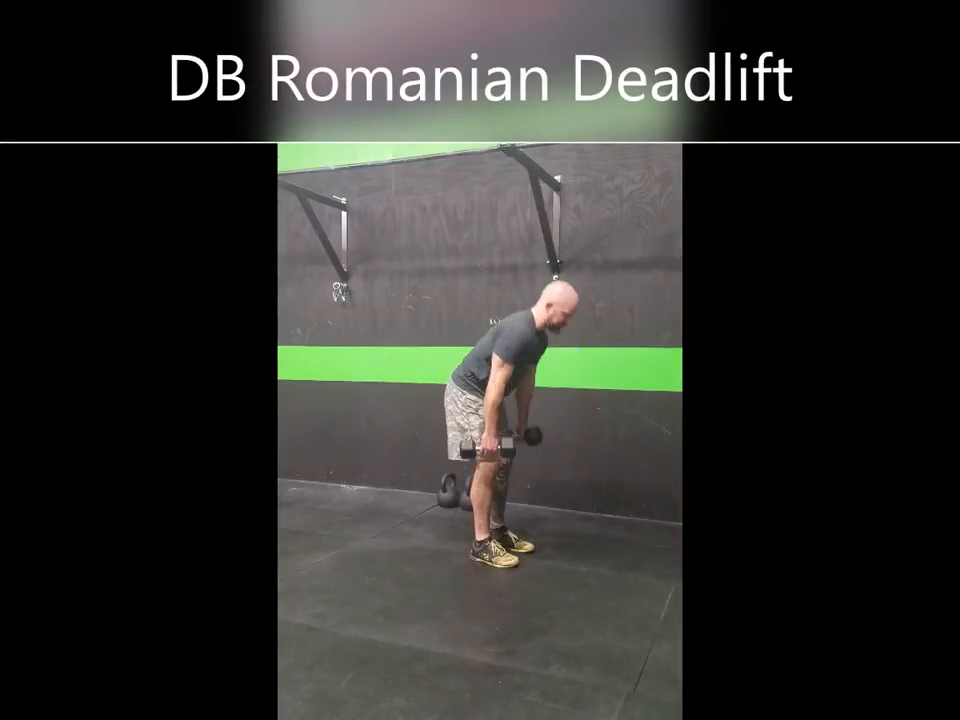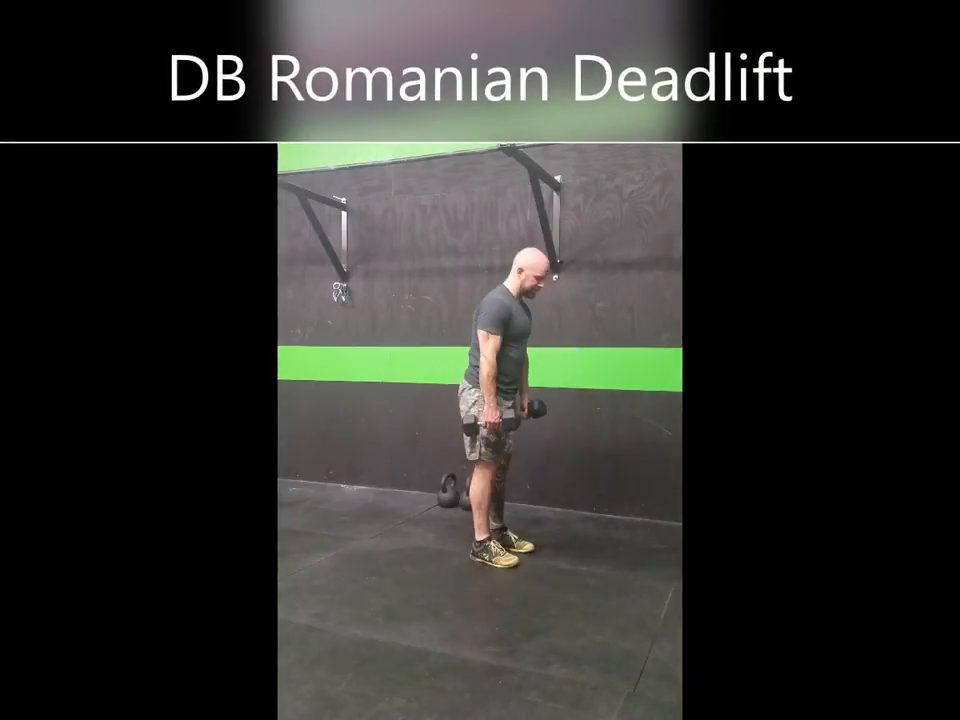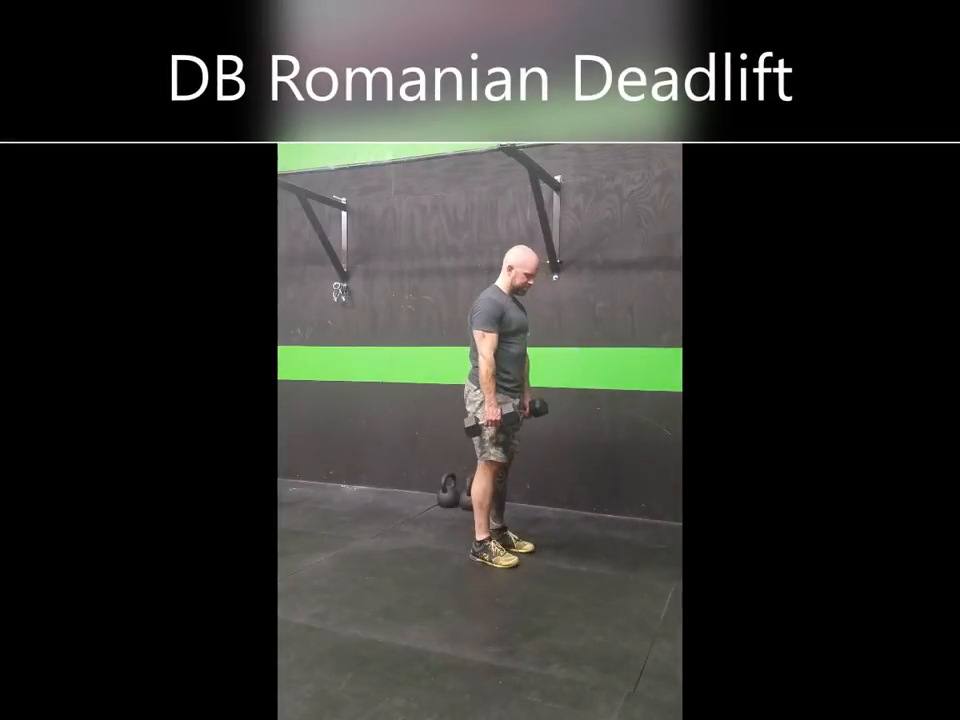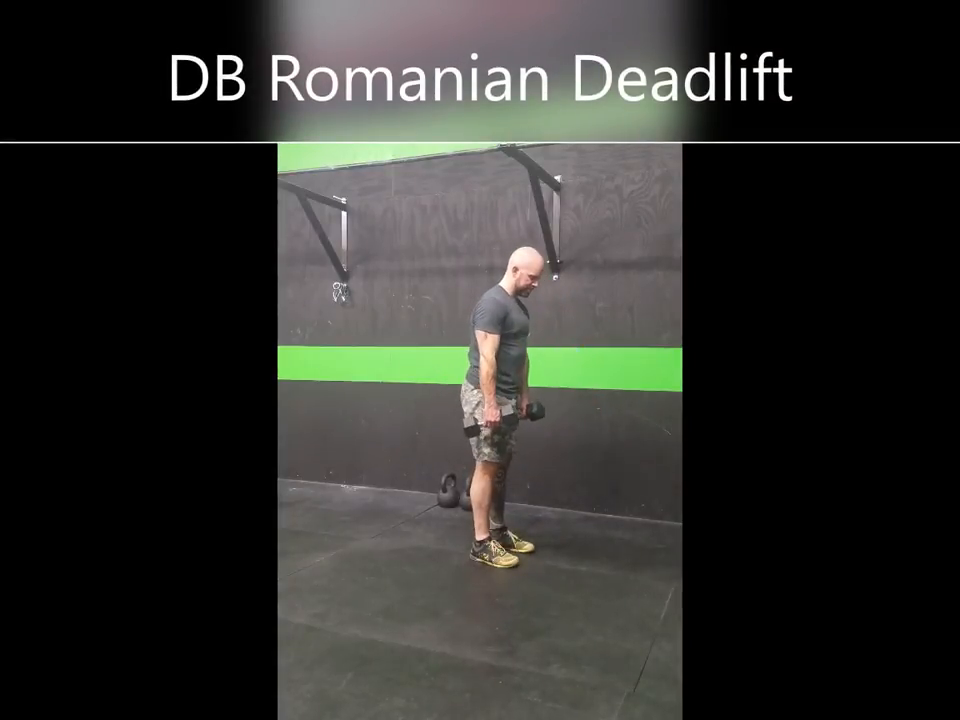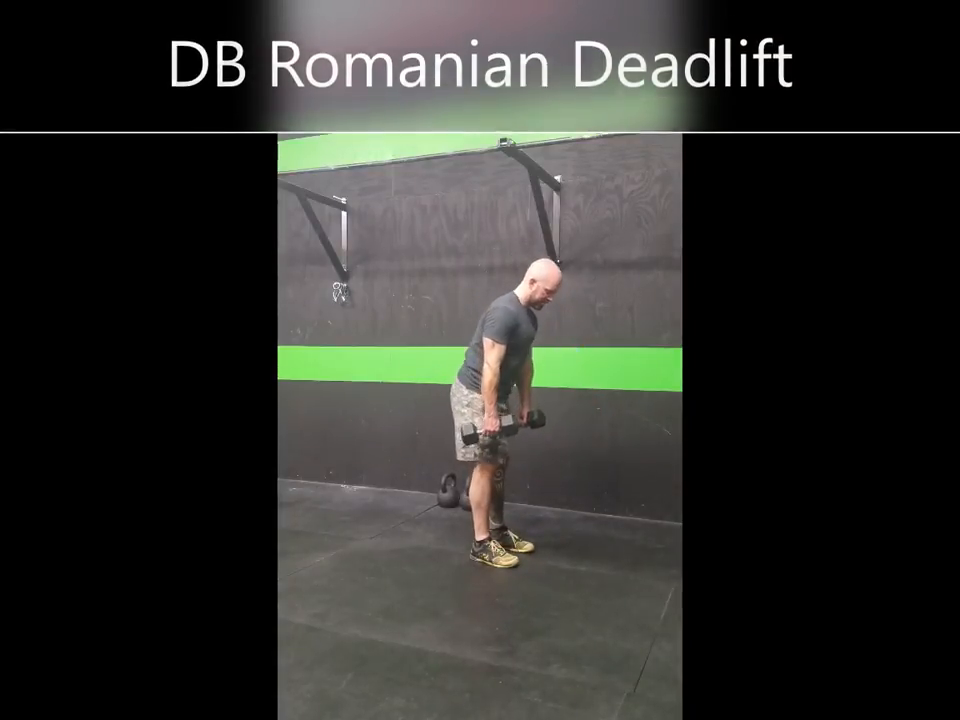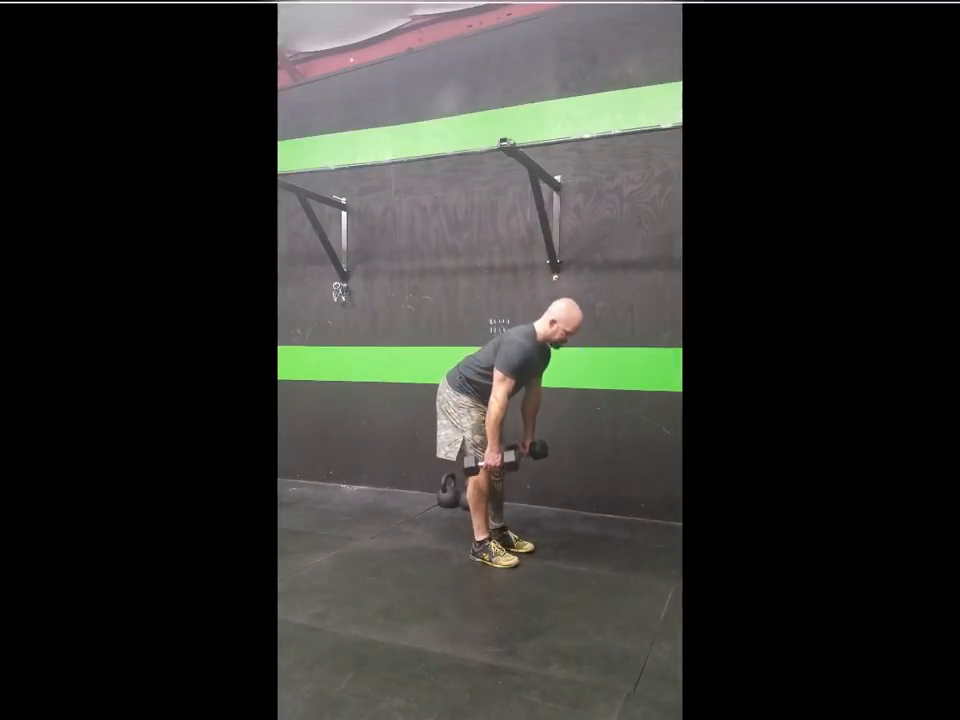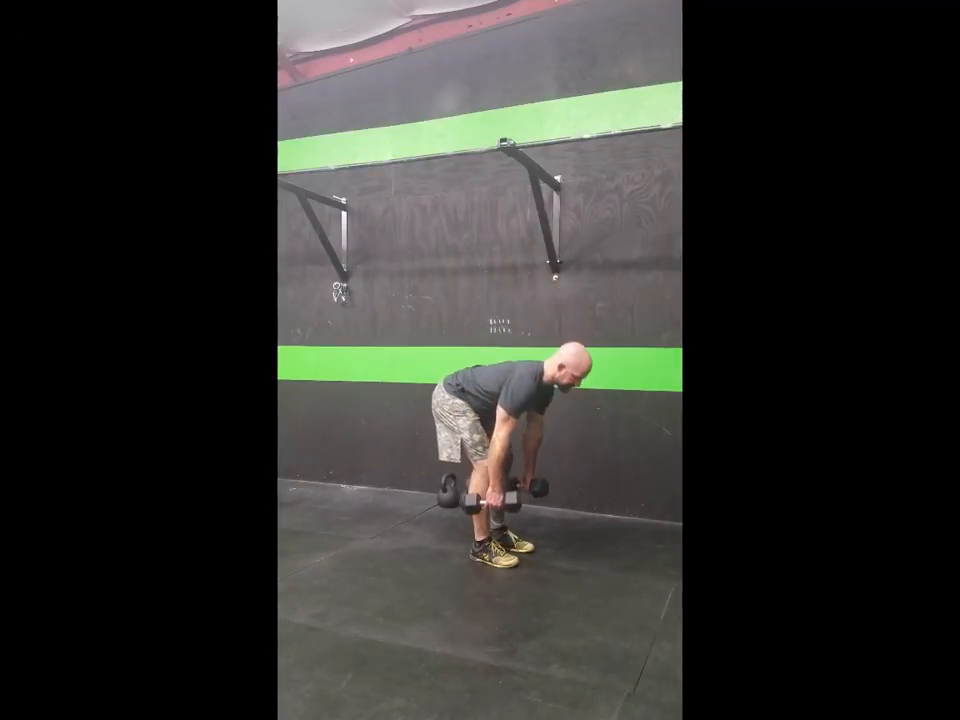
dt=0.3s
person 1, frame 1
left shoulder: (539, 336)
right shoulder: (517, 331)
left elbow: (526, 380)
right elbow: (496, 383)
left wrist: (522, 422)
right wrist: (490, 433)
left hip: (485, 394)
right hip: (466, 393)
left knee: (503, 461)
right knee: (488, 464)
left ankle: (498, 531)
right ankle: (482, 543)
person 1, frame 2
left shoulder: (521, 306)
right shoulder: (496, 303)
right elbow: (487, 358)
left wrist: (523, 396)
right wrist: (489, 405)
left hip: (505, 397)
right hip: (482, 395)
left knee: (501, 465)
right knee: (486, 466)
left ankle: (498, 530)
right ankle: (481, 543)
person 1, frame 3
left shoulder: (514, 304)
right shoulder: (489, 303)
right elbow: (485, 357)
left wrist: (526, 394)
right wrist: (491, 404)
left hip: (509, 397)
right hip: (489, 396)
left knee: (502, 466)
right knee: (489, 466)
left ankle: (498, 530)
right ankle: (482, 543)
person 1, frame 4
left shoulder: (518, 306)
right shoulder: (493, 303)
right elbow: (487, 358)
left wrist: (523, 395)
right wrist: (490, 405)
left hip: (507, 397)
right hip: (485, 395)
left knee: (501, 465)
right knee: (487, 466)
left ankle: (498, 530)
right ankle: (481, 543)
person 1, frame 5
left shoulder: (529, 316)
right shoulder: (503, 311)
left elbow: (525, 363)
right elbow: (490, 366)
left wrist: (525, 403)
right wrist: (490, 414)
left hip: (497, 396)
right hip: (474, 394)
left knee: (499, 463)
right knee: (485, 465)
left ankle: (499, 530)
right ankle: (481, 543)
person 1, frame 6
left shoulder: (541, 351)
right shoulder: (518, 345)
left elbow: (532, 394)
right elbow: (499, 396)
left wrist: (528, 435)
right wrist: (492, 449)
left hip: (478, 397)
right hip: (458, 394)
left knee: (497, 467)
right knee: (483, 467)
left ankle: (498, 531)
right ankle: (481, 544)
person 1, frame 7
left shoulder: (544, 387)
right shoulder: (523, 382)
left elbow: (534, 431)
right elbow: (501, 437)
left wrist: (529, 472)
right wrist: (495, 489)
left hip: (474, 403)
right hip: (452, 399)
left knee: (503, 461)
right knee: (485, 464)
left ankle: (499, 531)
right ankle: (482, 545)
